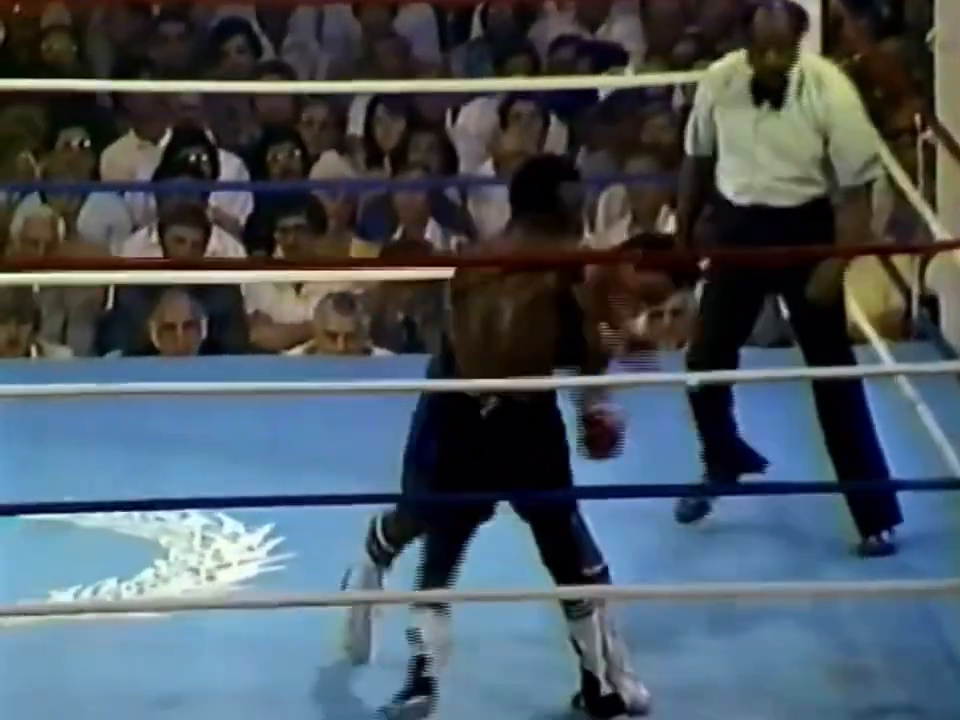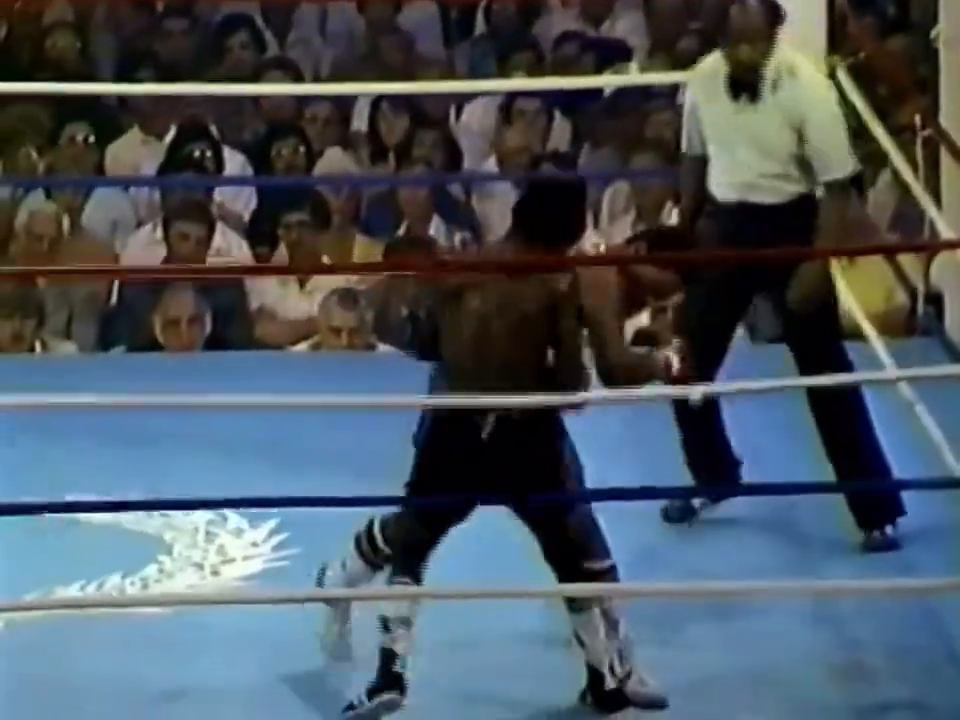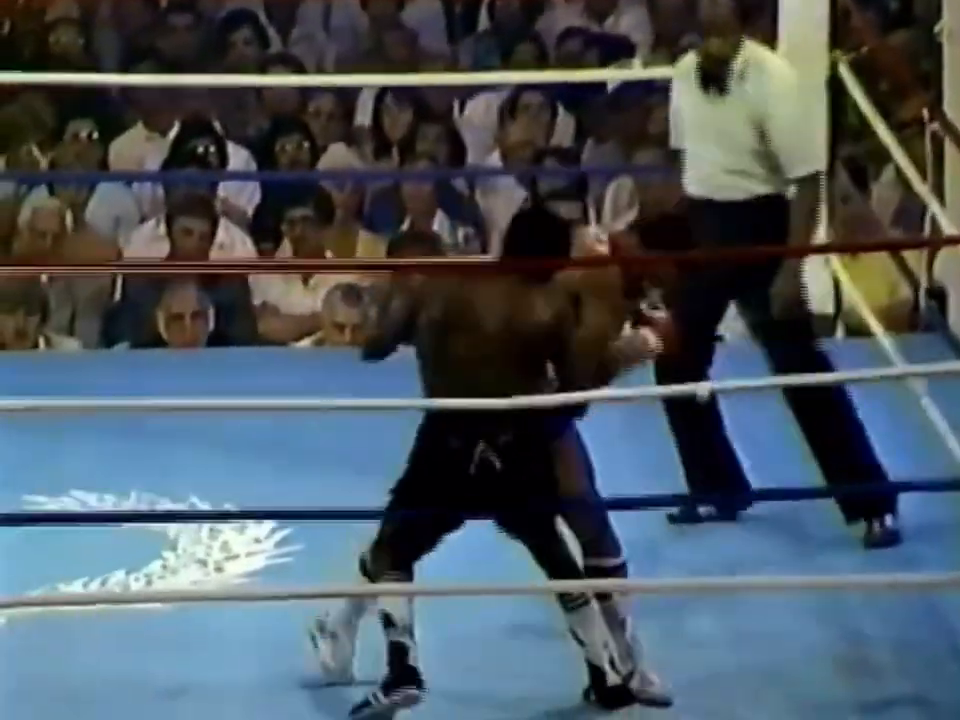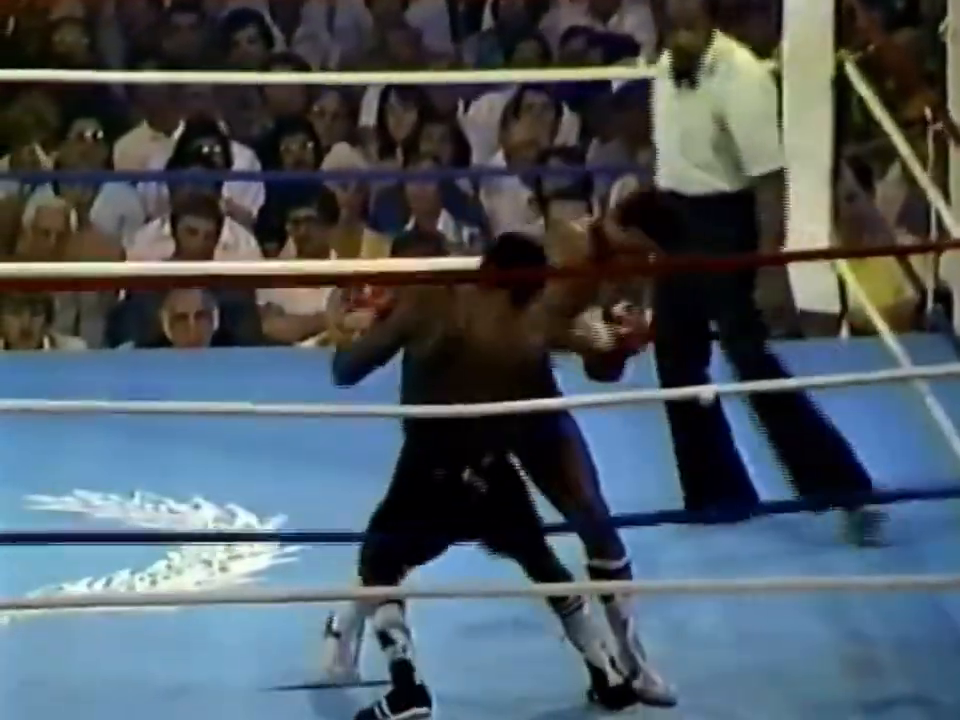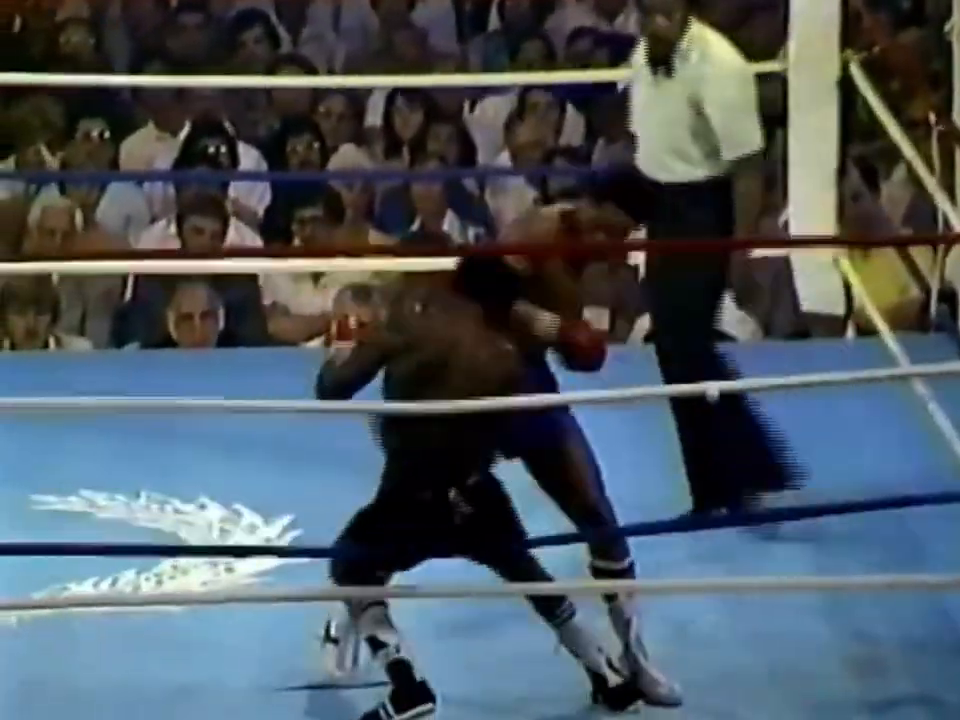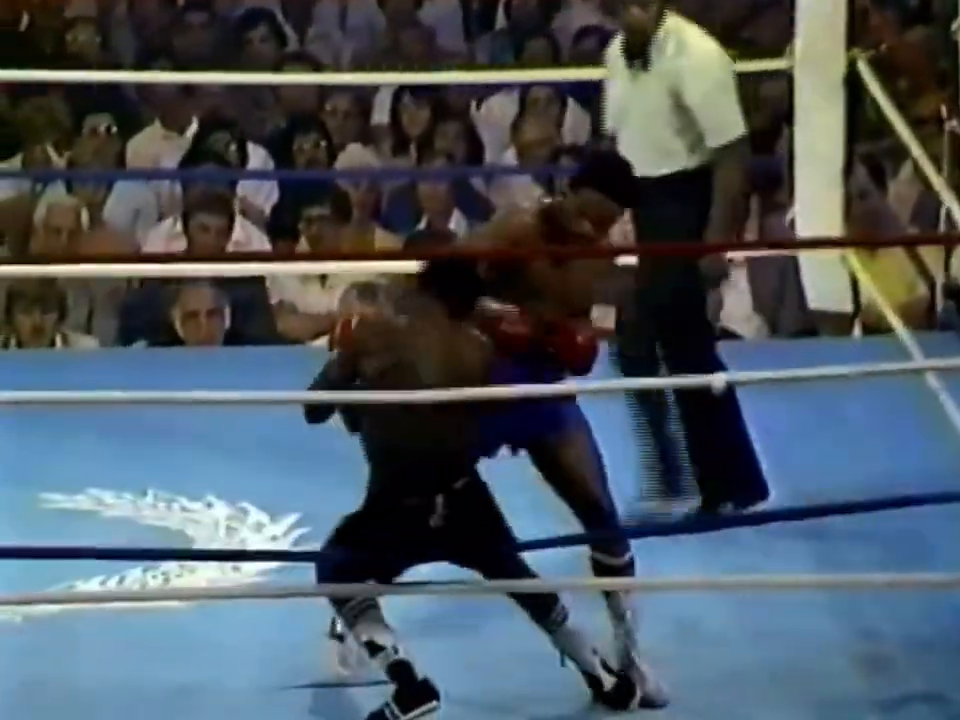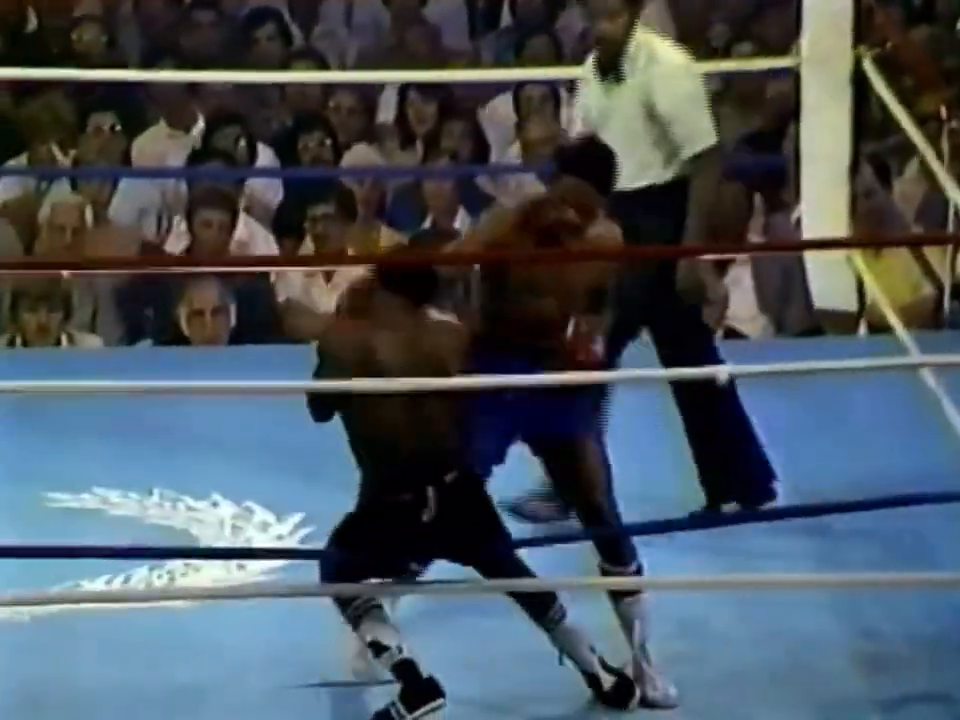
dt=0.1s
person 1, frame 1
left shoulder: (831, 90)
right shoulder: (718, 80)
left elbow: (857, 189)
right elbow: (698, 159)
left wrist: (834, 264)
right wrist: (683, 232)
left hip: (803, 229)
right hip: (737, 227)
left knee: (832, 371)
right knee: (705, 357)
left ankle: (877, 515)
right ankle: (725, 463)
person 1, frame 2
left shoulder: (807, 87)
right shoulder: (704, 78)
left elbow: (837, 187)
left wrist: (816, 265)
right wrist: (684, 234)
left hip: (788, 228)
right hip: (727, 227)
left knee: (825, 371)
right knee: (687, 357)
left ankle: (878, 510)
right ankle: (712, 476)
person 1, frame 3
left shoulder: (775, 82)
right shoulder: (686, 74)
left elbow: (807, 183)
left wrist: (792, 269)
left hip: (757, 226)
right hip: (702, 225)
left knee: (799, 367)
right knee: (677, 361)
left ankle: (872, 500)
right ankle: (718, 486)
person 1, frame 4
left shoulder: (743, 78)
right shoulder: (666, 68)
left elbow: (768, 180)
right wrist: (654, 223)
left hip: (727, 223)
right hip: (679, 220)
left knee: (751, 364)
right knee: (676, 361)
left ankle: (846, 488)
right ankle: (719, 492)
person 1, frame 5
left shoulder: (717, 65)
right shoulder: (645, 56)
left elbow: (748, 163)
left wrist: (739, 247)
right wrist: (627, 209)
left hip: (704, 209)
right hip: (663, 207)
left knee: (684, 347)
right knee: (677, 348)
left ankle: (761, 467)
right ankle: (720, 488)
person 1, frame 6
left shoulder: (697, 56)
right shoulder: (618, 52)
left elbow: (730, 151)
left wrist: (716, 240)
left hip: (686, 200)
right hip: (647, 199)
left knee: (637, 341)
right knee: (684, 343)
person 1, frame 7
left shoulder: (665, 67)
right shoulder: (594, 67)
left elbow: (704, 161)
left wrist: (693, 248)
left hip: (659, 215)
right hip: (621, 213)
right knee: (688, 355)
person 2, frame 1
right shoulder: (577, 282)
left hip: (517, 402)
right hip: (464, 388)
left knee: (561, 530)
right knee: (419, 517)
left ankle: (610, 666)
right ankle: (368, 575)
person 2, frame 2
left shoulder: (593, 264)
right shoulder: (602, 277)
right elbow: (614, 373)
right wrist: (669, 362)
left hip: (522, 389)
left knee: (574, 521)
right knee: (425, 518)
left ankle: (617, 657)
person 2, frame 3
left shoulder: (598, 253)
right shoulder: (598, 271)
right elbow: (589, 366)
right wrist: (646, 342)
left hip: (532, 385)
right hip: (488, 383)
left knee: (588, 517)
right knee: (441, 518)
left ankle: (625, 653)
person 2, frame 4
left shoulder: (575, 235)
right shoulder: (568, 241)
left wrist: (608, 320)
right wrist: (596, 335)
left knee: (594, 520)
left ankle: (631, 655)
person 2, frame 5
left shoulder: (584, 246)
right shoulder: (538, 232)
right elbow: (476, 285)
left wrist: (576, 332)
right wrist: (542, 323)
left hip: (529, 374)
left knee: (598, 519)
left ankle: (633, 655)
person 2, frame 6
left shoulder: (597, 247)
right shoulder: (517, 230)
left wrist: (578, 338)
right wrist: (492, 316)
left hip: (542, 375)
left knee: (599, 513)
left ankle: (629, 651)
person 2, frame 7
left shoulder: (607, 242)
right shoulder: (509, 226)
left wrist: (588, 339)
left hip: (557, 377)
right hip: (491, 370)
left knee: (606, 521)
left ankle: (640, 660)
person 3, frame 1
right shoulder: (565, 264)
right elbow: (590, 357)
left hip: (461, 424)
right hip: (528, 424)
left knee: (439, 561)
right knee: (570, 558)
person 3, frame 2
left shoulder: (454, 269)
right shoulder: (560, 285)
left elbow: (421, 343)
right elbow: (617, 370)
right wrist: (659, 364)
left hip: (455, 433)
right hip: (523, 435)
left knee: (404, 546)
right knee: (573, 557)
left ankle: (389, 673)
person 3, frame 3
left shoulder: (439, 283)
right shoulder: (546, 311)
left elbow: (373, 349)
left hip: (443, 455)
right hip: (515, 456)
left knee: (391, 554)
right knee: (557, 559)
right ankle: (611, 677)
person 3, frame 4
left shoulder: (424, 303)
right shoulder: (530, 340)
left elbow: (345, 369)
left hip: (425, 481)
right hip: (492, 479)
left knee: (377, 569)
right knee: (546, 571)
right ankle: (609, 678)
person 3, frame 5
left shoulder: (402, 327)
right shoulder: (505, 356)
left elbow: (330, 390)
right elbow: (502, 437)
left wrist: (350, 348)
left hip: (410, 501)
right hip: (476, 497)
left knee: (351, 568)
right knee: (531, 577)
right ankle: (611, 679)
person 3, frame 6
left shoulder: (371, 336)
right shoulder: (476, 351)
left elbow: (316, 412)
right elbow: (478, 424)
left wrist: (341, 351)
left hip: (396, 507)
right hip: (463, 500)
left knee: (335, 572)
right knee: (518, 579)
right ankle: (606, 680)
person 3, frame 7
left shoulder: (341, 335)
right shoulder: (449, 337)
left elbow: (321, 409)
right elbow: (466, 416)
left hip: (390, 505)
right hip: (455, 494)
left knee: (339, 573)
right knee: (515, 577)
right ankle: (606, 679)
